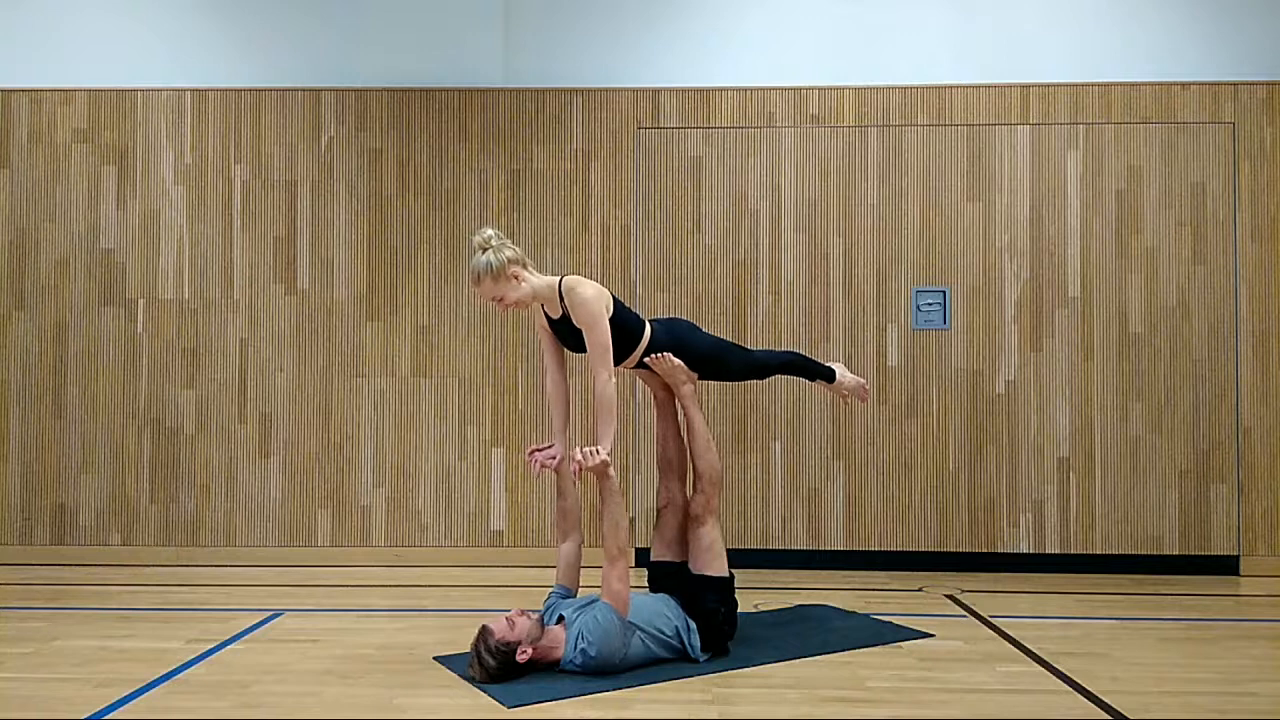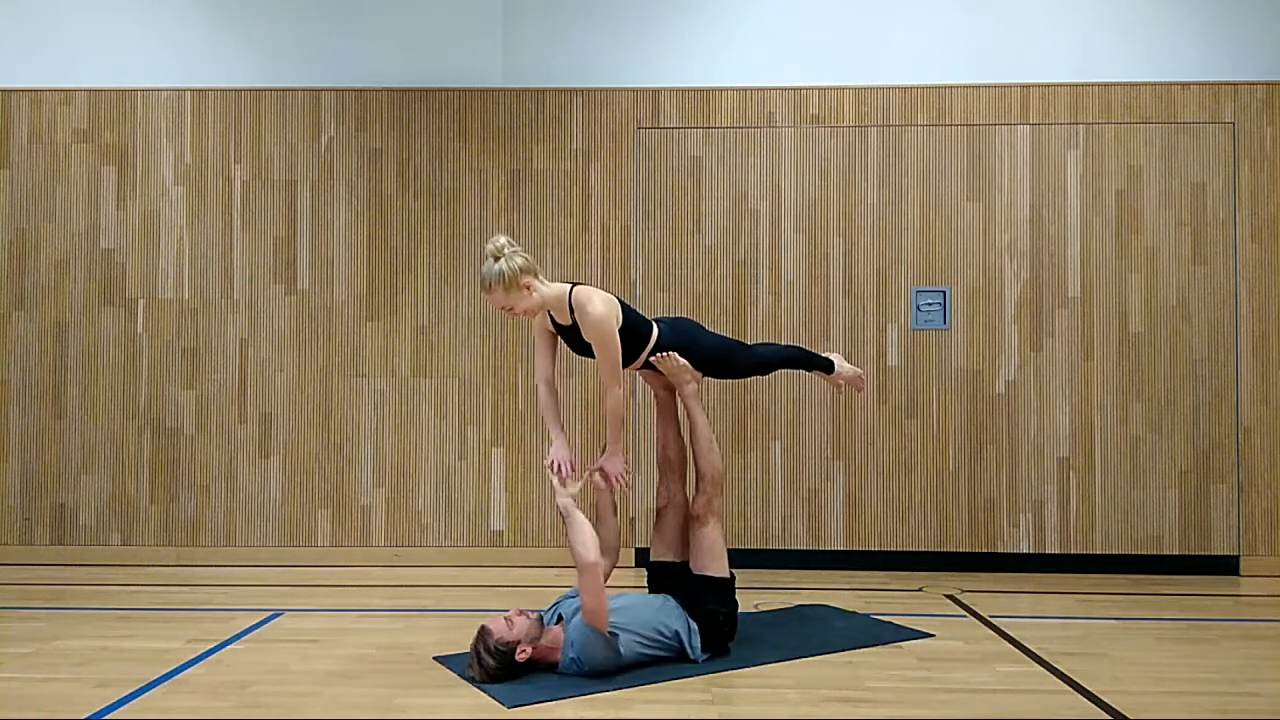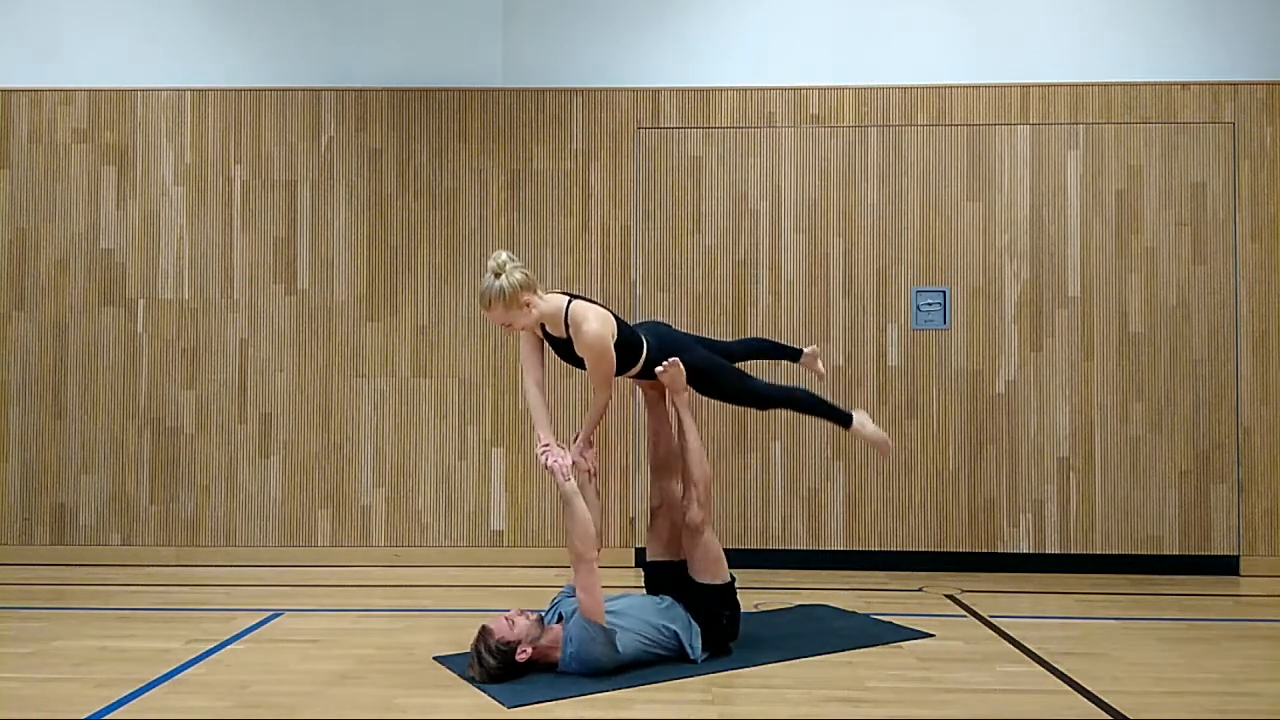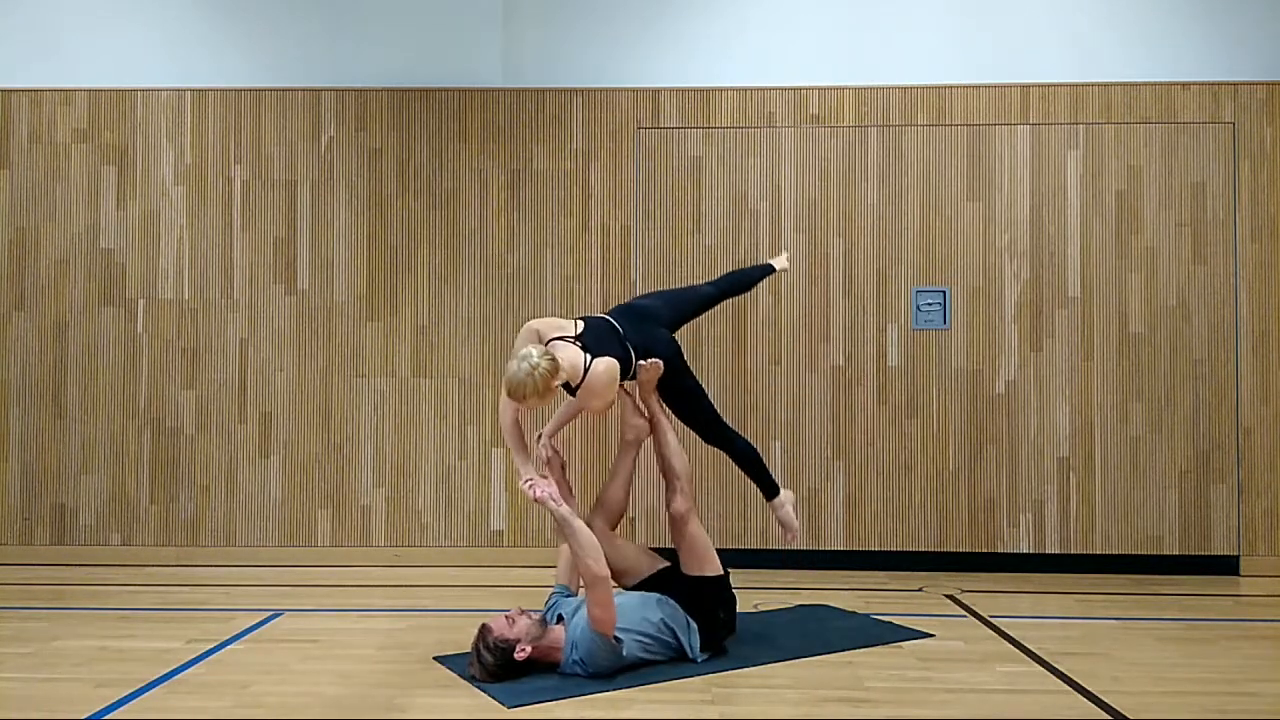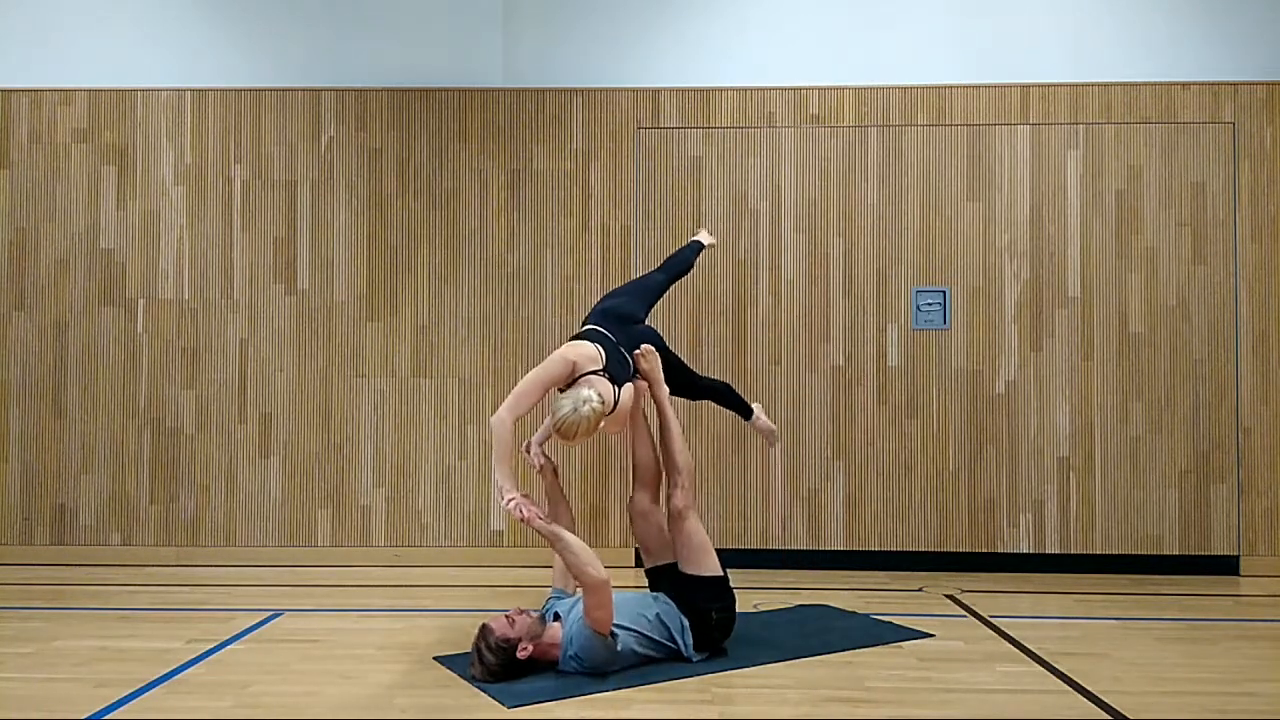
dt=1s
person 1, frame 1
left shoulder: (580, 295)
right shoulder: (543, 312)
left elbow: (604, 376)
right elbow: (555, 377)
left wrist: (604, 446)
right wrist: (559, 442)
left hip: (677, 346)
right hip: (655, 359)
left knee: (755, 365)
right knee: (753, 367)
left ankle: (831, 374)
right ankle: (828, 375)
person 1, frame 2
left shoulder: (591, 309)
right shoulder: (545, 314)
left elbow: (614, 388)
right elbow: (544, 381)
left wrist: (614, 451)
right wrist: (559, 441)
left hip: (683, 345)
right hip: (658, 350)
left knee: (758, 361)
right knee: (754, 361)
left ankle: (830, 365)
right ankle: (824, 366)
person 1, frame 3
left shoulder: (588, 330)
right shoulder: (536, 313)
left elbow: (603, 393)
right elbow: (532, 385)
left wrist: (584, 438)
right wrist: (546, 440)
left hip: (670, 357)
right hip: (644, 340)
left knee: (763, 395)
right knee: (731, 350)
left ankle: (853, 421)
right ankle: (802, 355)
person 1, frame 4
left shoulder: (599, 386)
right shoulder: (535, 334)
right elbow: (508, 406)
left wrist: (549, 431)
right wrist: (525, 468)
left hip: (656, 355)
right hip: (633, 317)
left knee: (716, 432)
right knee: (712, 290)
left ankle: (777, 496)
right ankle: (773, 266)
person 1, frame 5
left shoulder: (620, 408)
right shoulder: (571, 359)
right elbow: (501, 419)
right wrist: (508, 489)
left hip: (643, 347)
right hip: (612, 315)
left knee: (696, 386)
right knee: (663, 275)
left ankle: (751, 413)
right ankle: (700, 242)
person 2, frame 1
left shoulder: (554, 616)
right shoulder: (593, 649)
left elbow: (570, 539)
right elbow: (616, 556)
left wrist: (562, 473)
right wrist: (606, 479)
left hip: (670, 604)
right hip: (704, 621)
right knee: (702, 507)
left ankle: (666, 394)
right ankle: (685, 393)
person 2, frame 2
left shoulder: (556, 618)
right shoulder: (584, 654)
left elbow: (604, 559)
right elbow: (589, 564)
left wrist: (604, 494)
right wrist: (566, 505)
left hip: (670, 604)
right hip: (704, 621)
right knee: (704, 507)
left ankle: (666, 393)
right ankle: (688, 392)
person 2, frame 3
left shoulder: (556, 616)
right shoulder: (583, 651)
left elbow: (589, 549)
right elbow: (584, 560)
left wrist: (584, 480)
right wrist: (567, 487)
left hip: (670, 607)
right hip: (705, 624)
right knee: (695, 515)
left ankle: (655, 394)
right ankle: (679, 401)
person 2, frame 4
left shoulder: (556, 616)
right shoulder: (586, 653)
left elbow: (572, 543)
right elbow: (598, 575)
left wrist: (557, 474)
right wrist: (557, 507)
left hip: (670, 605)
right hip: (703, 620)
left knee: (595, 528)
right knee: (680, 507)
left ankle: (632, 439)
right ankle: (650, 400)
person 2, frame 5
left shoulder: (553, 615)
right shoulder: (582, 651)
left elbow: (565, 544)
right elbow: (596, 579)
left wrist: (550, 480)
right wrist: (540, 525)
left hip: (671, 605)
right hip: (702, 619)
right knee: (679, 504)
right ankle: (658, 392)
